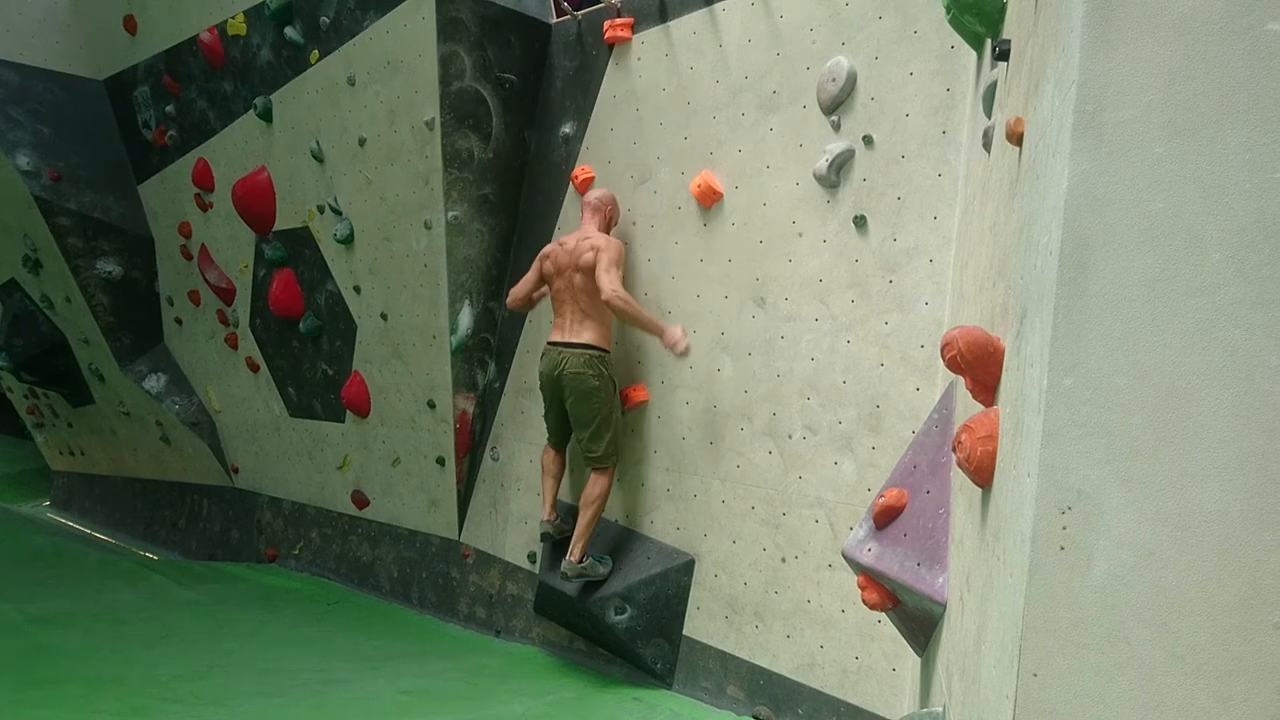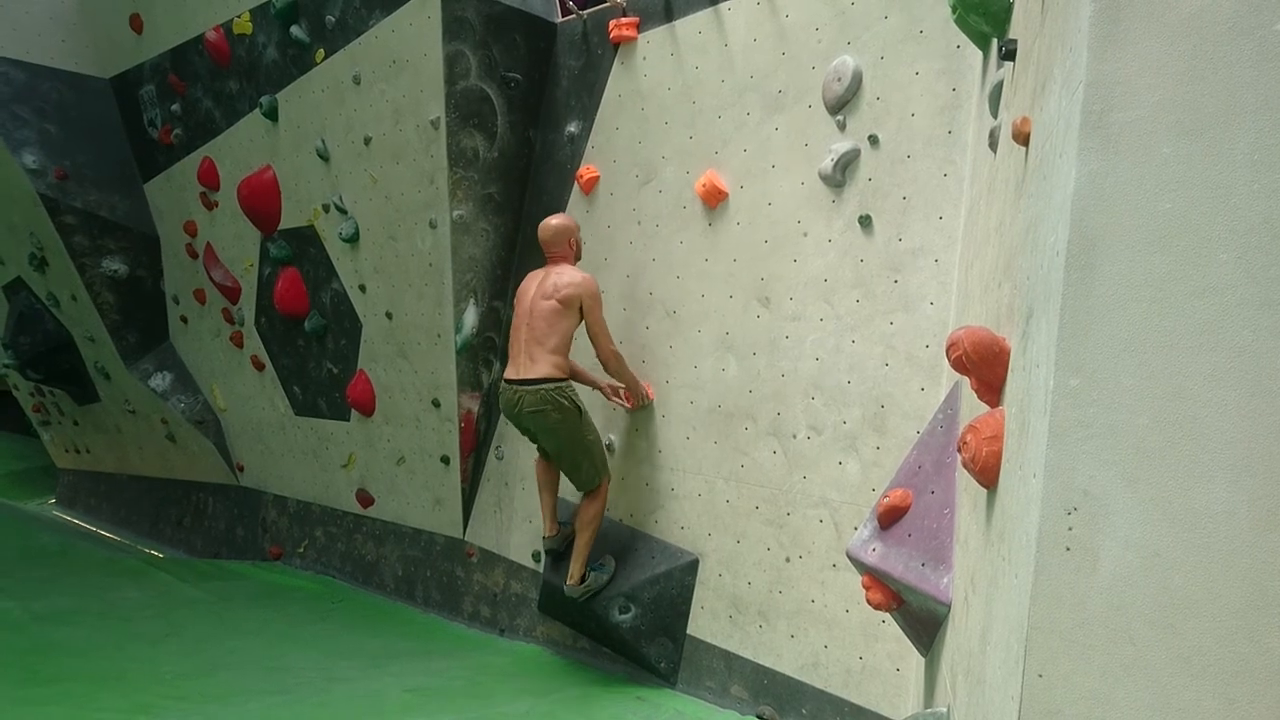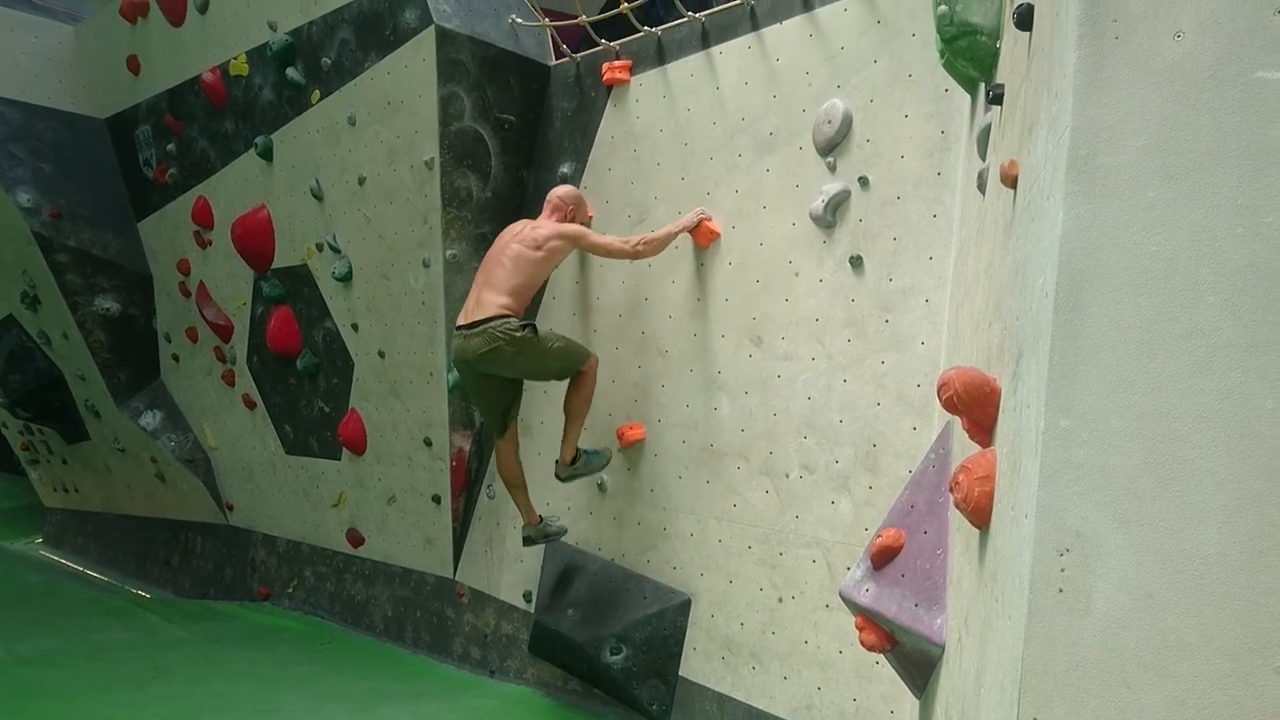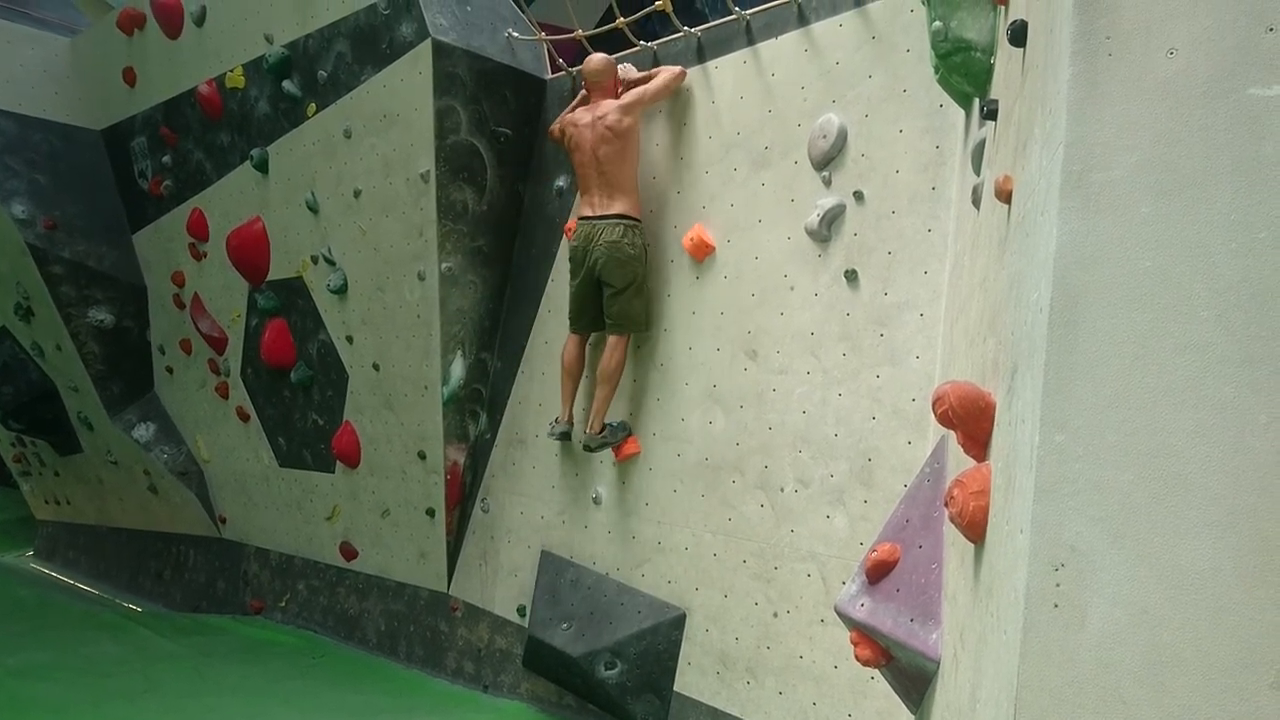
dt=1s
person 1, frame 1
left shoulder: (551, 251)
right shoulder: (606, 245)
left elbow: (514, 301)
right elbow: (611, 294)
right wrist: (663, 330)
left hip: (551, 357)
right hip: (587, 361)
left knee: (556, 441)
right knee: (602, 464)
left ankle: (548, 517)
right ankle: (576, 557)
person 1, frame 2
left shoulder: (526, 284)
right shoulder: (580, 282)
right elbow: (607, 356)
left wrist: (598, 384)
right wrist: (635, 385)
left hip: (511, 394)
right hip: (548, 395)
left knee: (549, 450)
right knee: (595, 483)
left ankle: (551, 531)
right ankle: (577, 577)
person 1, frame 3
left shoulder: (515, 228)
right shoulder: (564, 232)
right elbow: (633, 248)
right wrist: (682, 225)
left hip: (464, 340)
right hip: (498, 332)
left knee: (504, 435)
right knee: (586, 364)
left ankle: (531, 522)
right ankle: (569, 457)
person 1, frame 4
left shoulder: (571, 124)
right shoulder: (626, 107)
left elbow: (554, 129)
right elbow: (676, 73)
left wrist: (585, 94)
right wrist: (635, 77)
left hip: (584, 233)
right hip: (621, 233)
left knee: (578, 331)
right knee: (618, 333)
left ankle: (564, 418)
right ankle: (596, 428)
